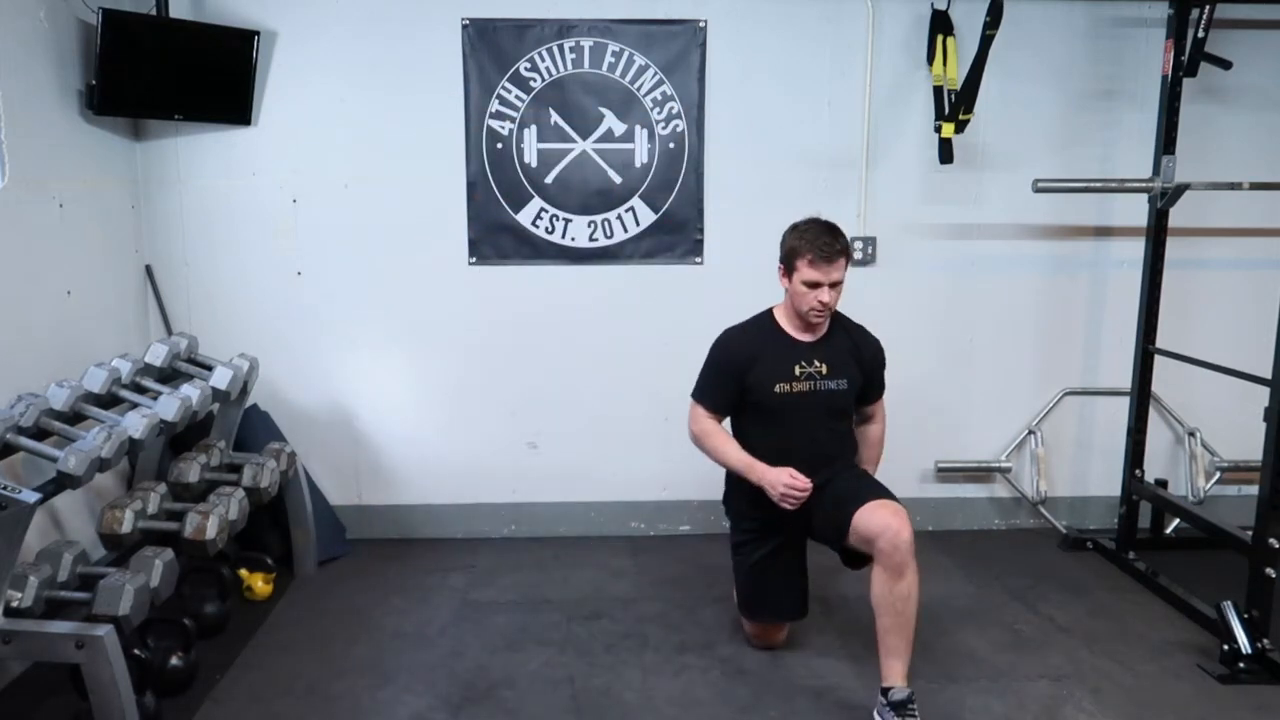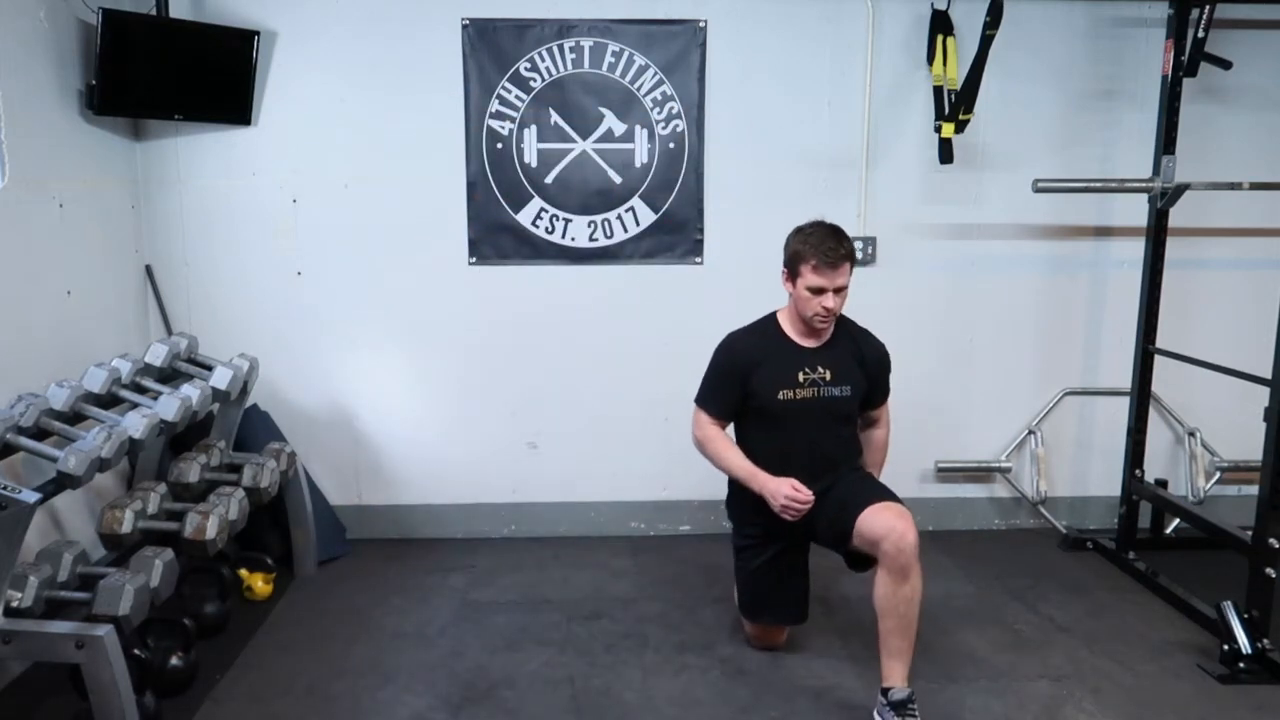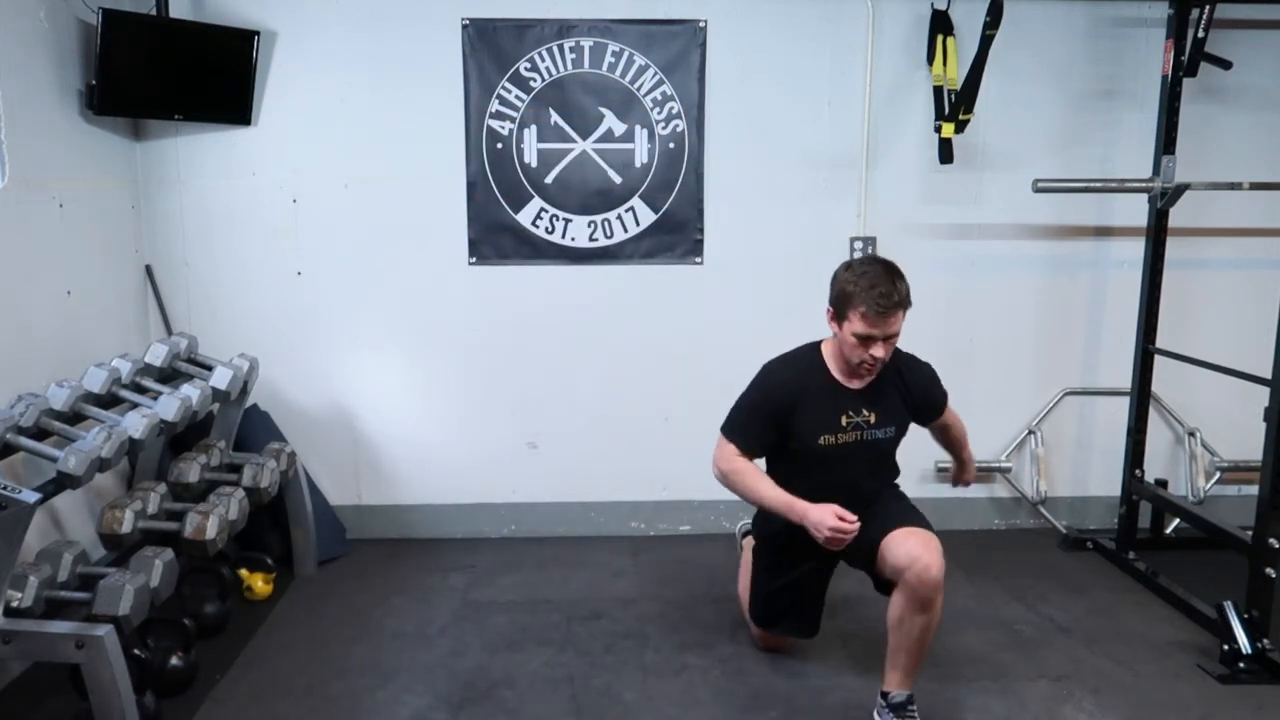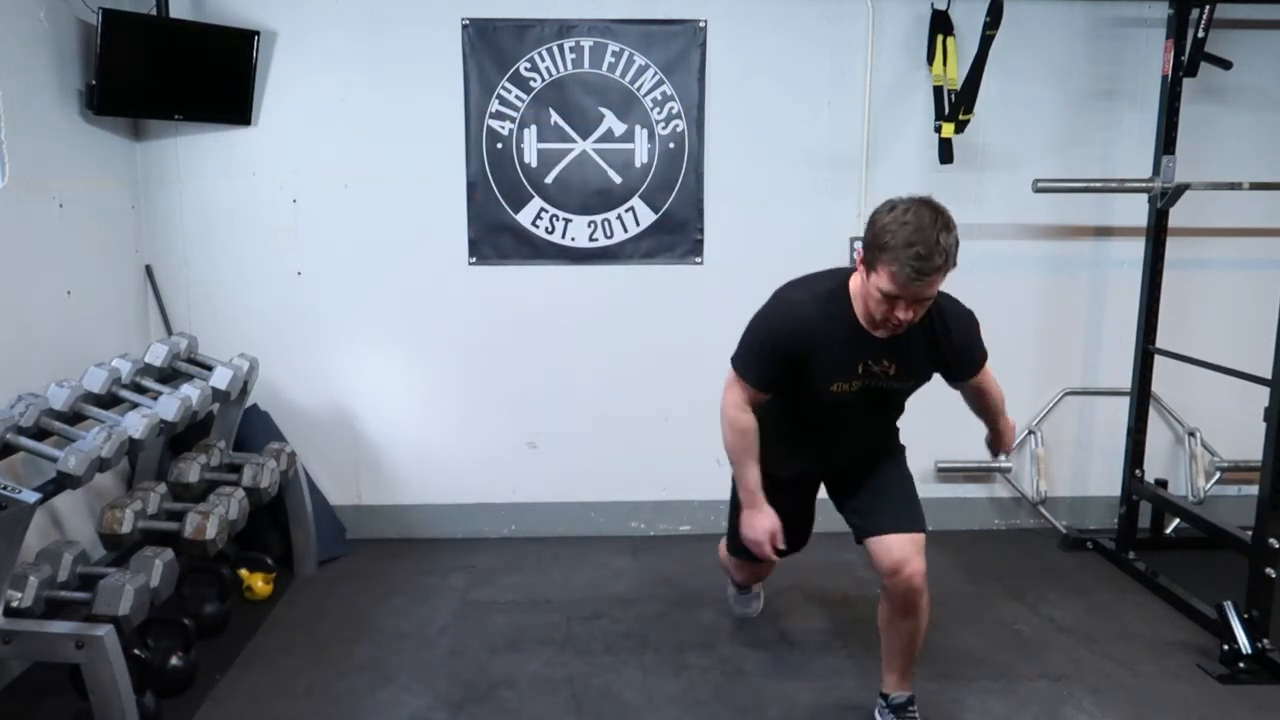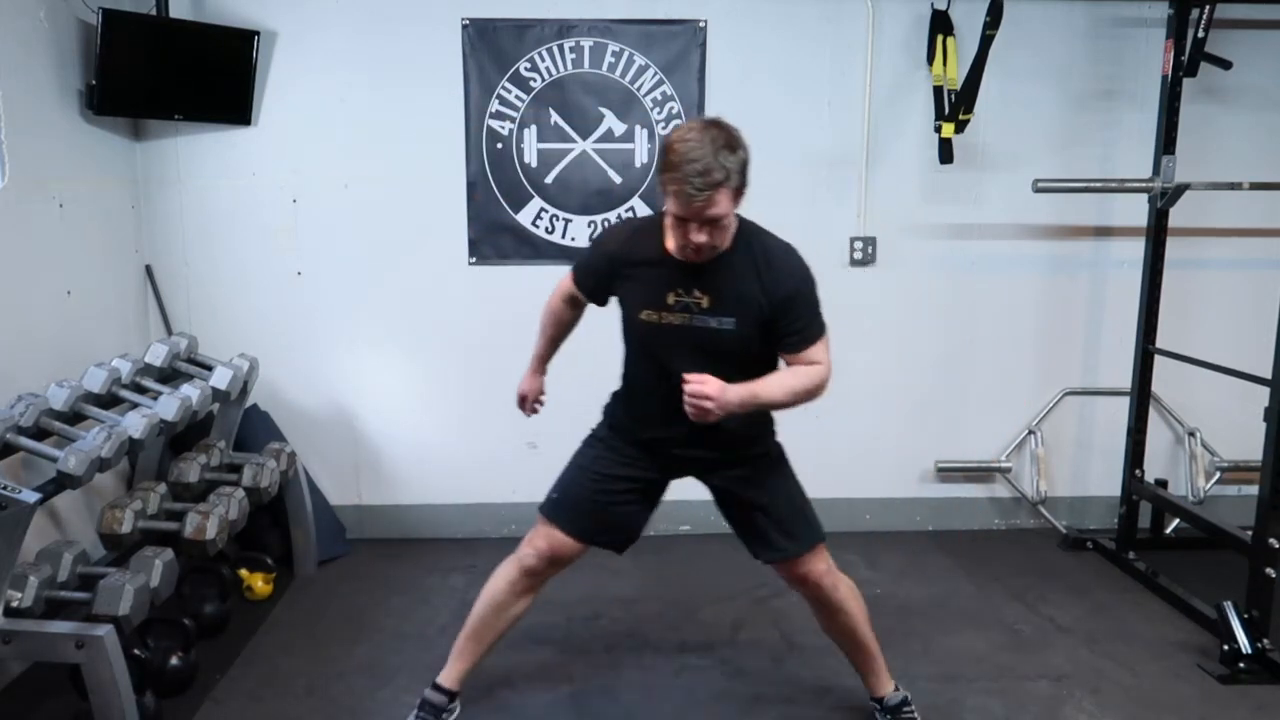
dt=0.4s
person 1, frame 1
left shoulder: (860, 345)
right shoulder: (740, 345)
left elbow: (870, 419)
right elbow: (701, 425)
left wrist: (861, 489)
right wrist: (764, 475)
left hip: (834, 481)
right hip: (761, 496)
left knee: (895, 532)
right knee: (766, 635)
right ankle: (757, 572)
person 1, frame 2
left shoulder: (865, 349)
right shoulder: (743, 349)
right elbow: (705, 429)
left wrist: (865, 496)
right wrist: (766, 485)
left hip: (839, 485)
right hip: (766, 501)
left knee: (900, 536)
right knee: (766, 637)
right ankle: (754, 572)
person 1, frame 3
left shoulder: (913, 379)
right shoulder: (784, 381)
left elbow: (943, 422)
right elbow: (727, 462)
left wrist: (964, 462)
right wrist: (804, 513)
left hip: (873, 507)
right hip: (796, 517)
left knee: (925, 566)
right knee: (771, 638)
right ankle: (753, 544)
person 1, frame 4
left shoulder: (949, 325)
right shoulder: (798, 311)
left elbow: (976, 383)
right elbow: (738, 402)
left wrist: (999, 429)
right wrist: (754, 503)
left hip: (870, 455)
right hip: (784, 449)
left knee: (906, 572)
right knee: (749, 564)
right ankle: (742, 562)
person 1, frame 5
left shoulder: (778, 269)
right shoulder: (625, 247)
left elbow: (814, 372)
right elbow: (568, 298)
left wrist: (736, 397)
right wrist: (537, 368)
left hip: (736, 440)
right hip: (635, 433)
left knee: (812, 573)
right knee: (538, 554)
